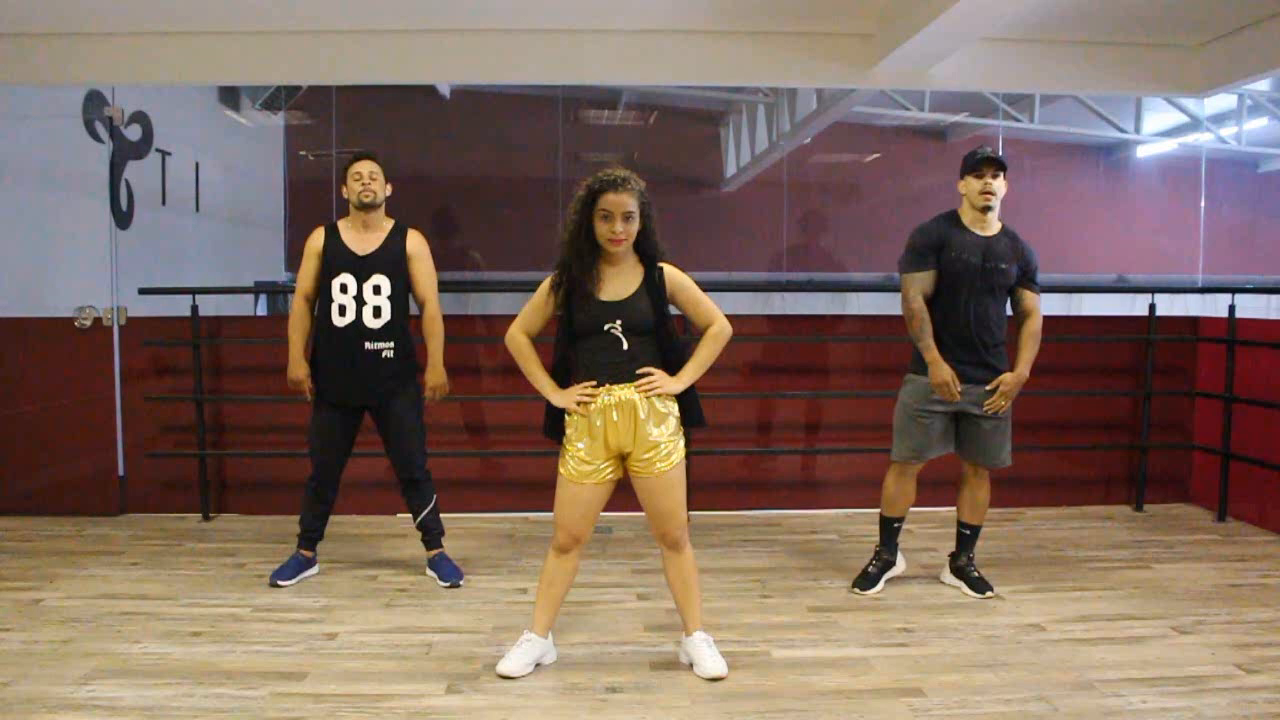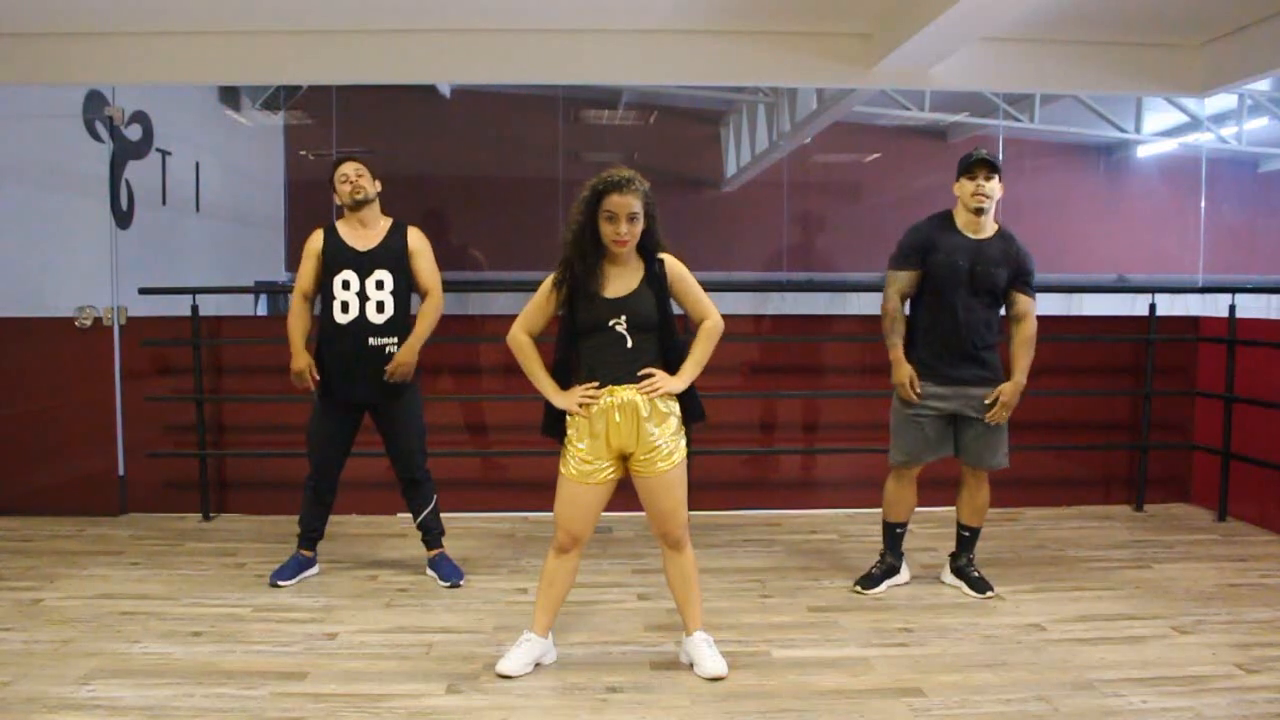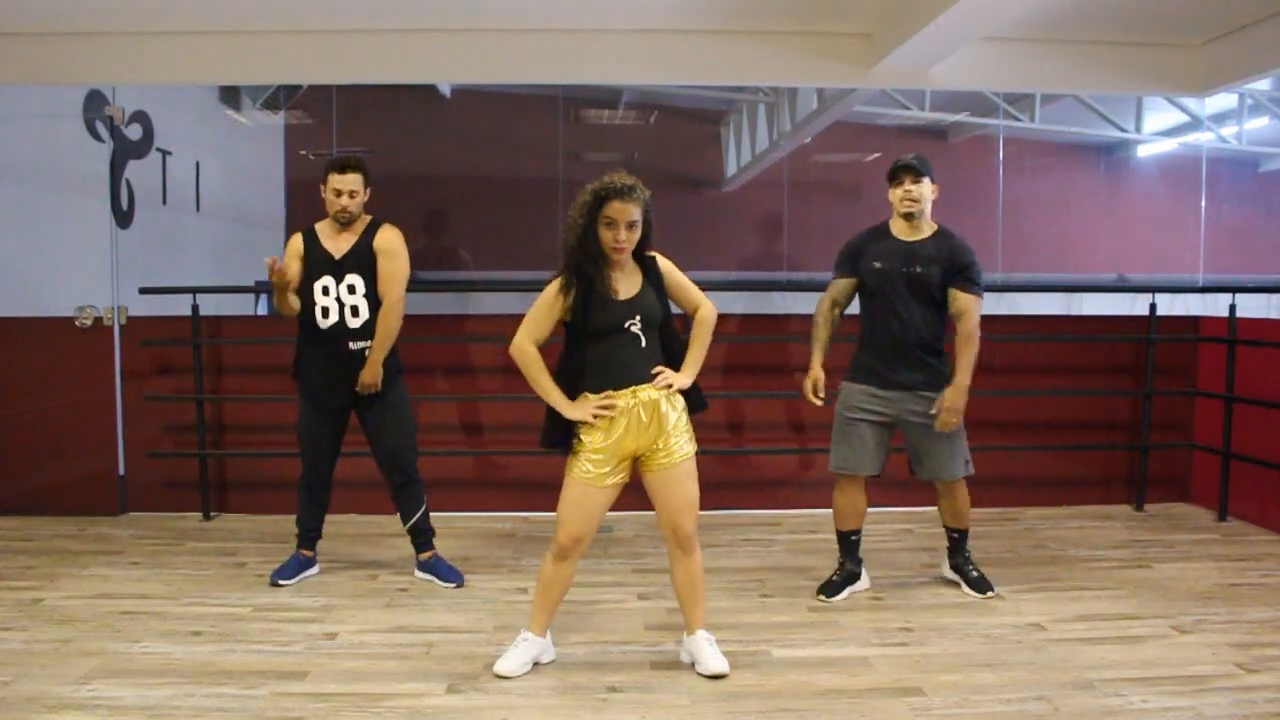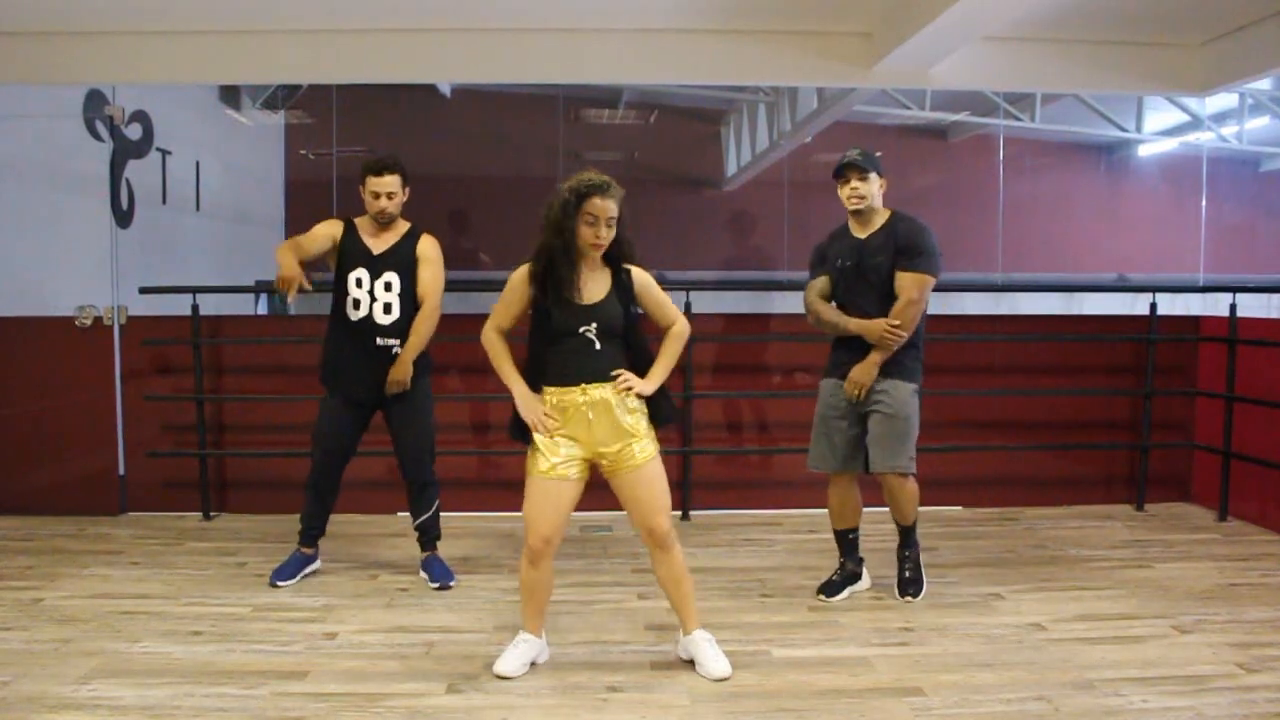
dt=0.5s
person 1, frame 1
left shoulder: (662, 276)
right shoulder: (568, 279)
left elbow: (719, 327)
right elbow: (518, 335)
left wrist: (682, 380)
right wrist: (553, 391)
left hip: (653, 418)
right hip: (588, 422)
left knee: (672, 534)
right knee: (567, 538)
left ankle: (696, 638)
right ankle: (537, 638)
person 1, frame 2
left shoulder: (664, 269)
right shoulder: (571, 276)
left elbow: (711, 321)
right elbow: (520, 334)
left wrist: (682, 379)
right wrist: (554, 392)
left hip: (654, 417)
right hip: (590, 422)
left knee: (674, 534)
right knee: (568, 538)
left ankle: (696, 639)
right ankle: (537, 638)
person 1, frame 3
left shoulder: (656, 268)
right shoulder: (571, 286)
left elbow: (704, 312)
right elbow: (522, 346)
left wrist: (687, 374)
right wrist: (565, 407)
left hip: (665, 417)
right hip: (604, 424)
left knee: (684, 534)
right knee: (568, 540)
left ankle: (697, 637)
right ankle: (535, 638)
person 1, frame 4
left shoulder: (631, 278)
right shoulder: (533, 277)
left elbow: (679, 326)
right elbow: (492, 333)
left wrist: (651, 381)
right wrist: (521, 394)
left hip: (622, 416)
right hip: (560, 422)
left knee: (660, 532)
right knee: (539, 541)
left ankle: (694, 636)
right ankle: (530, 638)
person 2, frame 1
left shoulder: (1018, 250)
right shoulder: (933, 234)
left elbow: (1031, 315)
right elbow: (914, 300)
left wrist: (1020, 372)
right wrist: (935, 362)
left hip: (990, 380)
right hip: (934, 373)
left knee: (979, 470)
right knee: (906, 462)
left ankle: (961, 562)
right ankle: (886, 554)
person 2, frame 2
left shoulder: (1013, 253)
right shoulder: (924, 235)
left elbow: (1024, 320)
right elbow: (893, 298)
left wrist: (1017, 381)
right wrist: (897, 360)
left hip: (984, 383)
right hip: (924, 378)
left knee: (977, 472)
right knee: (905, 468)
left ankle: (962, 562)
right ankle: (891, 561)
person 2, frame 3
left shoulder: (956, 252)
right shoulder: (862, 246)
left elbow: (967, 321)
right elbow: (830, 304)
left wrist: (960, 385)
right wrist: (816, 362)
left hip: (929, 383)
right hip: (865, 381)
left knee: (951, 477)
right knee: (848, 475)
left ankle: (959, 559)
right ankle: (850, 566)
person 2, frame 4
left shoulder: (911, 234)
right shoulder: (828, 246)
left elbow: (911, 302)
right elbow: (814, 305)
left wrist: (874, 361)
right wrist: (864, 327)
left hip: (894, 372)
right hip: (841, 373)
left knee: (893, 471)
right knee: (838, 473)
left ankle: (908, 551)
right ankle: (851, 565)
person 3, frame 1
left shoulder: (410, 241)
right shoulder: (322, 239)
left elbow: (429, 305)
right elbow: (303, 301)
left wrist: (435, 364)
right wrist: (296, 358)
left hip: (395, 378)
right hip: (334, 378)
left knee: (413, 468)
right knee: (323, 470)
left ankle: (435, 553)
right ankle: (306, 553)
person 3, frame 2
left shoulder: (409, 237)
right shoulder: (320, 240)
left elbow: (433, 295)
right elbow: (302, 298)
left wrist: (412, 346)
right wrist: (299, 351)
left hip: (392, 374)
right hip: (336, 376)
left knee: (413, 467)
right knee: (322, 468)
left ankle: (436, 552)
right ankle: (306, 553)
person 3, frame 3
left shoulder: (386, 238)
right shoulder: (301, 242)
left elbow: (393, 304)
right elbow: (291, 309)
left wrist: (375, 363)
right wrist: (279, 285)
left hip: (377, 372)
right hip: (319, 376)
left knee: (402, 466)
right knee: (315, 469)
left ankle: (426, 555)
right ankle: (305, 553)
person 3, frame 4
left shoulder: (424, 244)
right shoulder: (339, 231)
left elbow: (430, 307)
right elbow: (296, 246)
left wrist: (407, 360)
right wrist: (289, 261)
left hip: (405, 372)
right hip: (347, 373)
left knee: (420, 467)
right knee: (325, 463)
left ankle: (430, 554)
right ankle: (307, 550)
